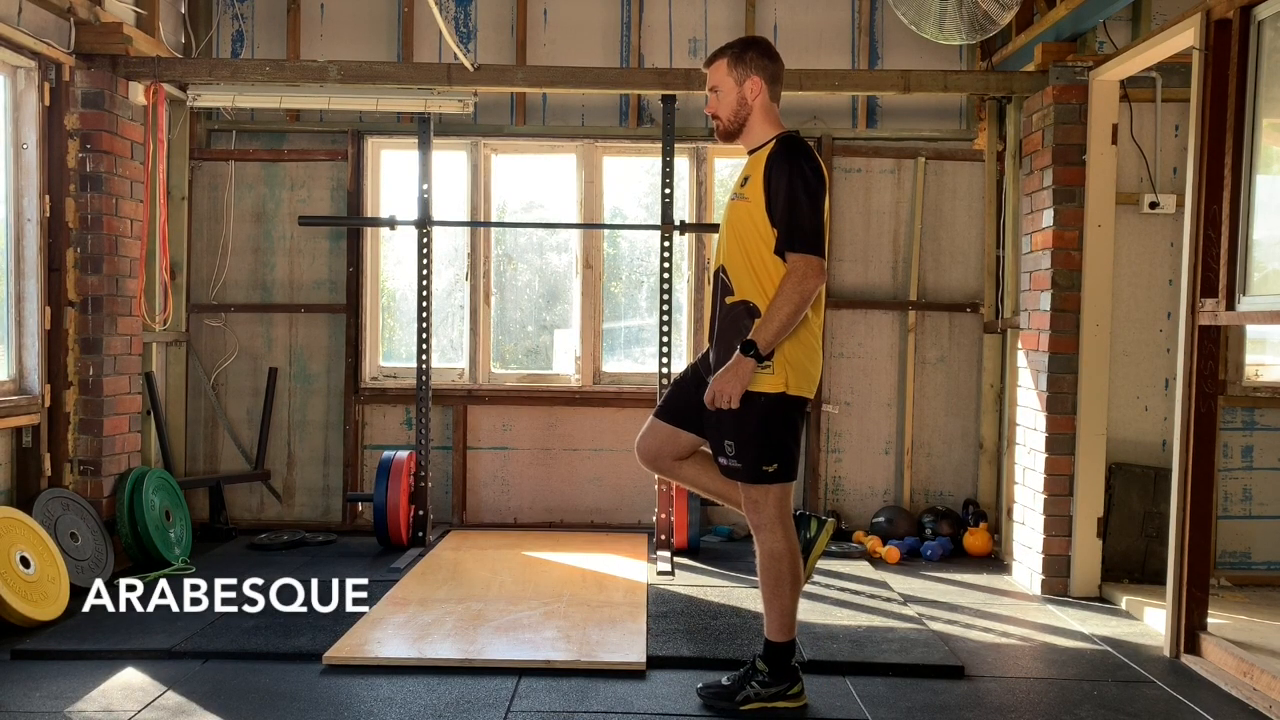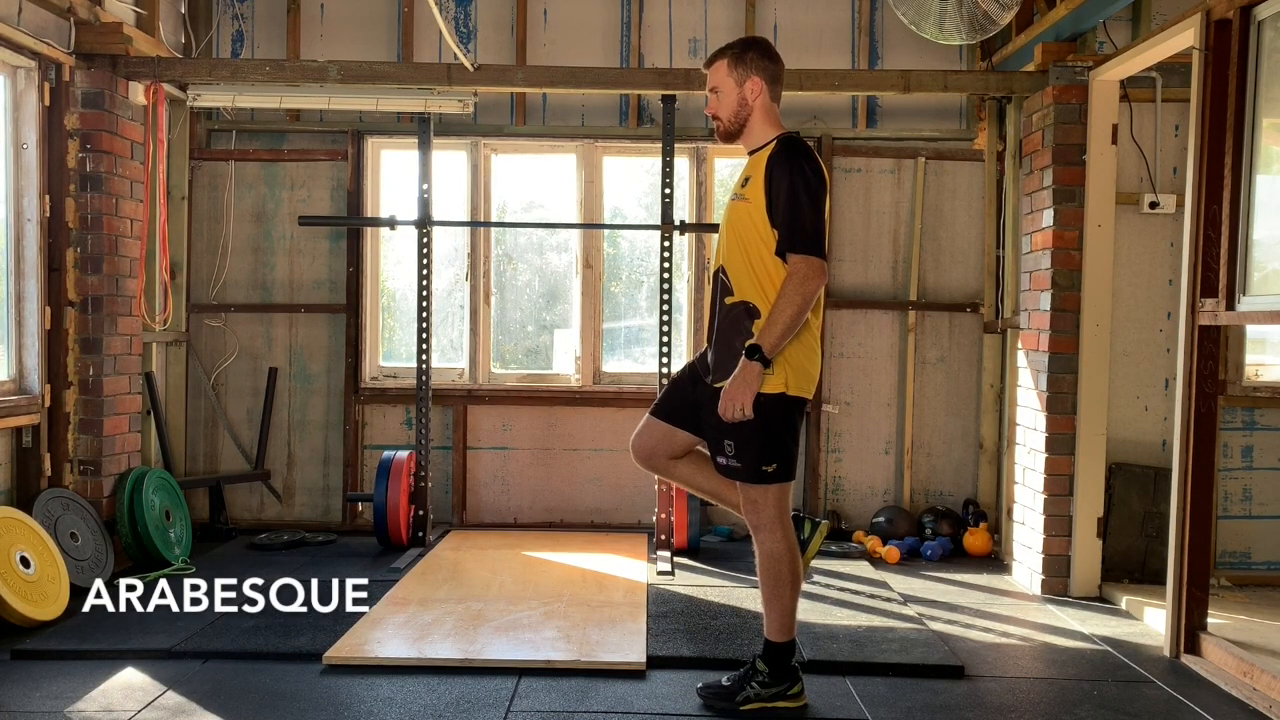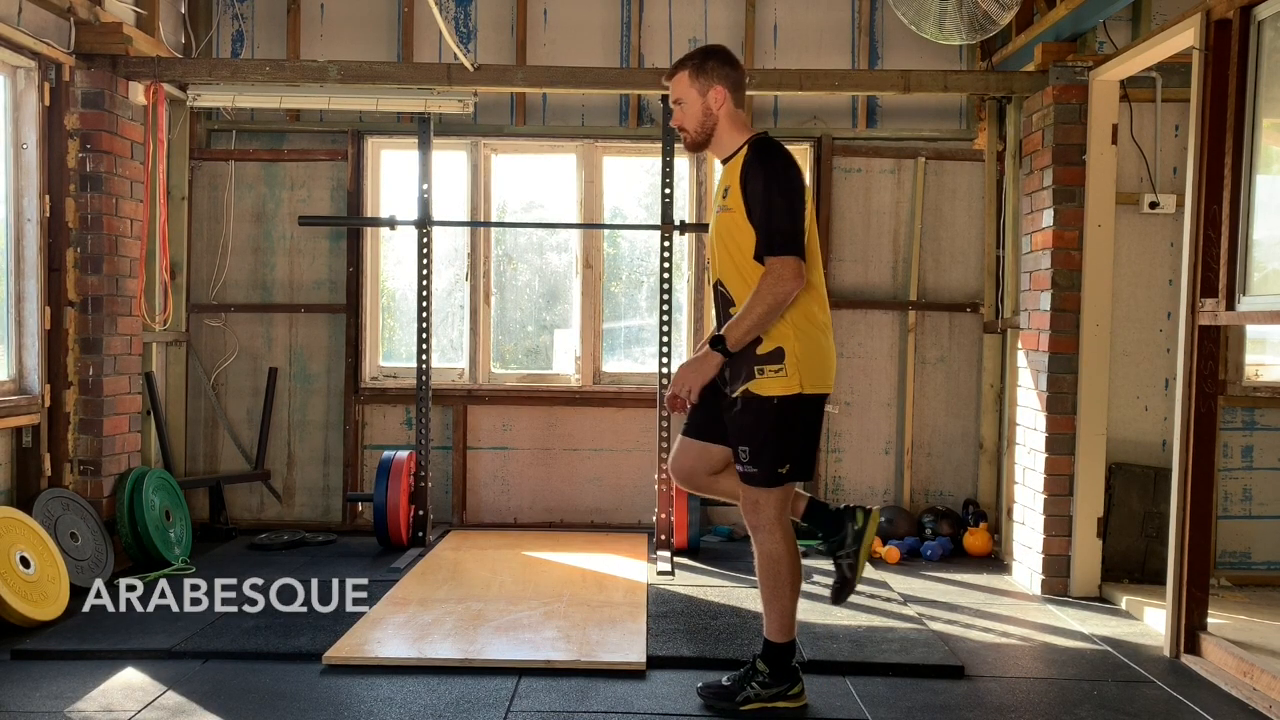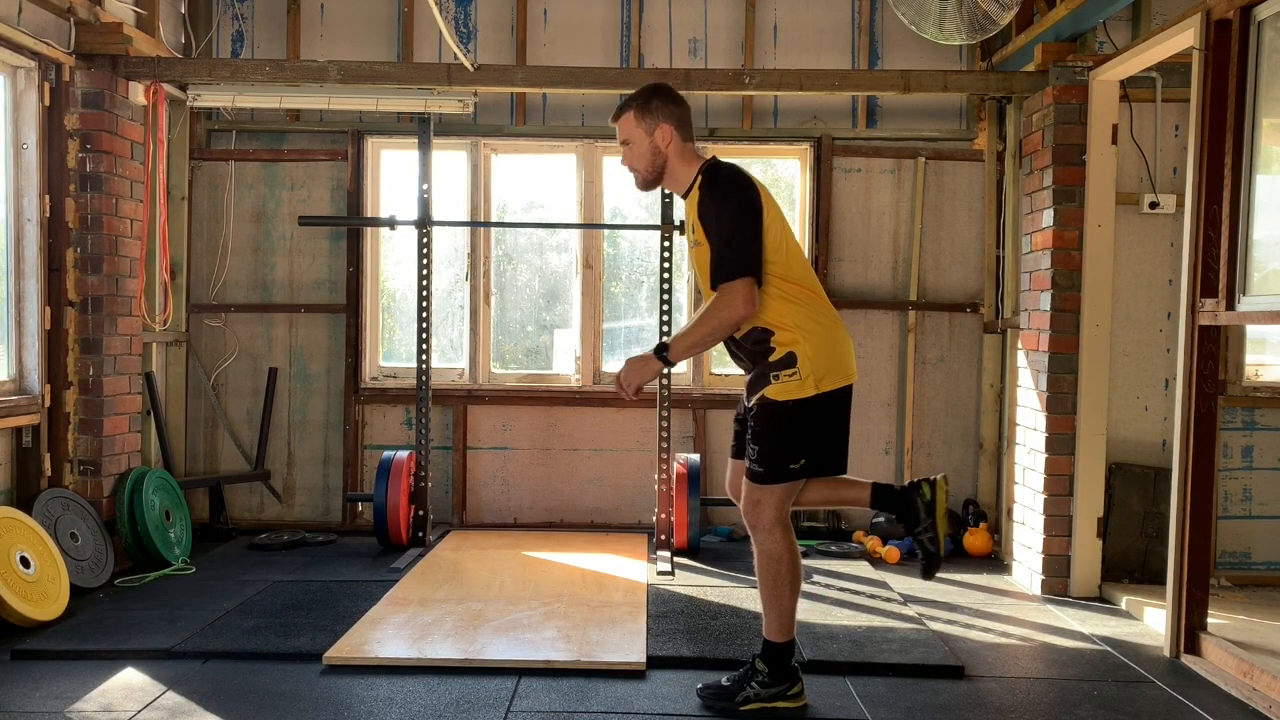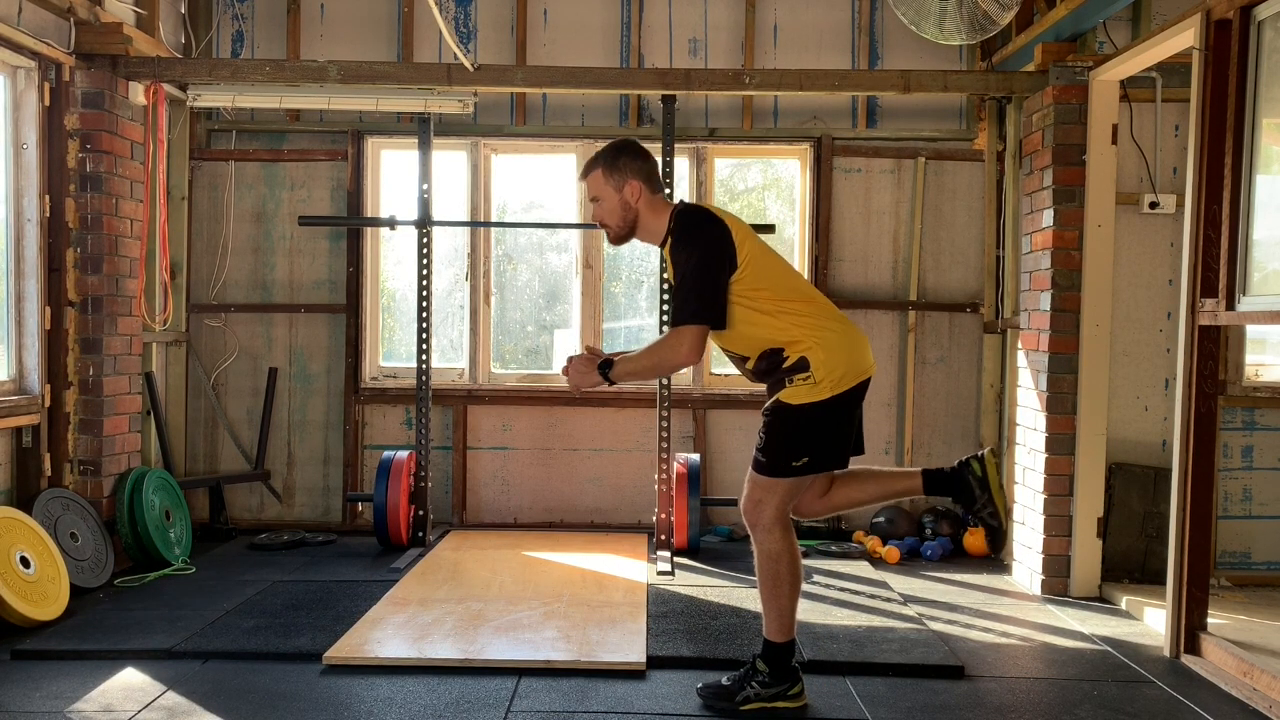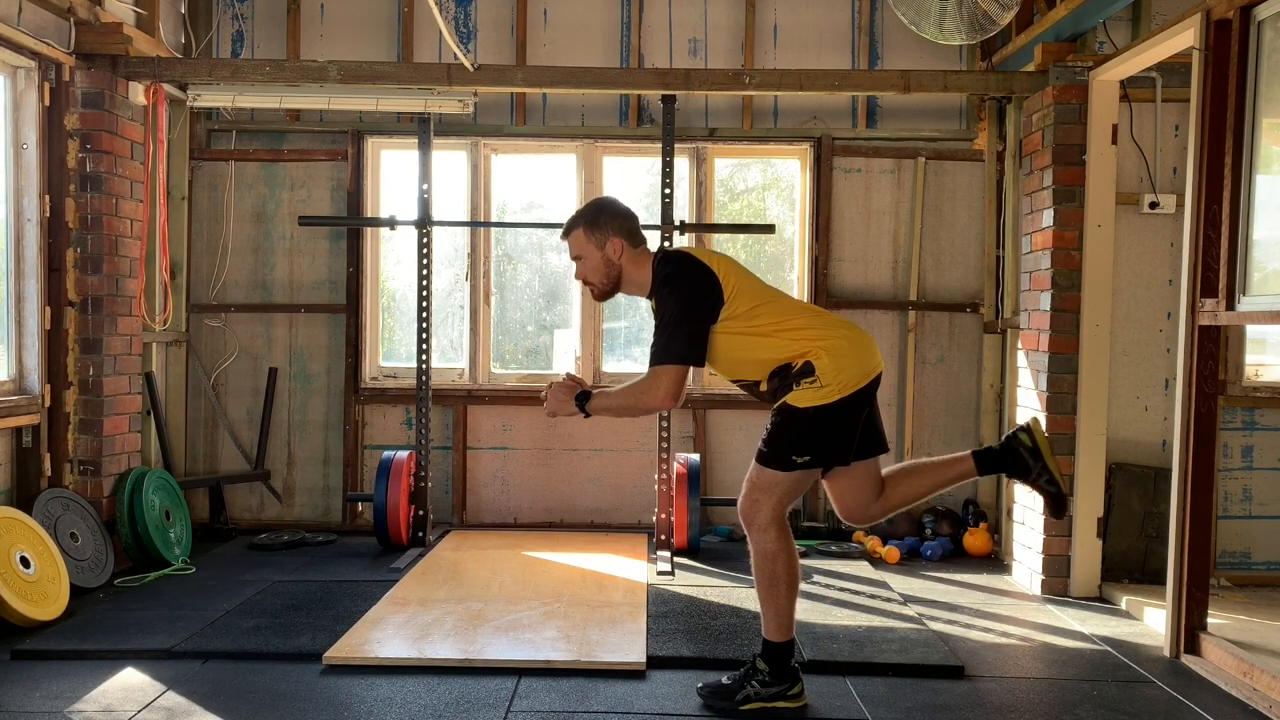
dt=0.4s
person 1, frame 1
left shoulder: (789, 159)
right shoulder: (757, 163)
left elbow: (806, 272)
left wrist: (749, 357)
left hip: (766, 369)
right hip: (733, 358)
left knee: (764, 514)
right knee: (657, 448)
left ankle: (777, 674)
right ankle: (793, 528)
person 1, frame 2
left shoulder: (790, 161)
right shoulder: (758, 164)
left elbow: (808, 274)
left wrist: (755, 364)
left hip: (765, 370)
right hip: (729, 358)
left knee: (764, 515)
right knee: (651, 446)
left ankle: (778, 674)
right ankle: (788, 529)
person 1, frame 3
left shoulder: (768, 164)
right shoulder: (737, 169)
left elbow: (786, 276)
left wrist: (712, 352)
right wrist: (718, 357)
left hip: (781, 368)
right hip: (752, 364)
left knee: (763, 514)
right knee: (689, 467)
left ankle: (778, 674)
right ankle: (833, 523)
person 1, frame 4
left shoulder: (722, 189)
right shoulder: (705, 192)
left elbow: (739, 301)
left wrist: (659, 358)
right wrist: (667, 355)
left hip: (800, 366)
right hip: (780, 365)
left knee: (763, 511)
right knee: (749, 492)
left ankle: (777, 674)
right ankle: (905, 501)
person 1, frame 5
left shoulder: (695, 235)
right shoulder: (689, 230)
left elbow: (686, 347)
right elbow: (687, 339)
left wrist: (604, 371)
right wrist: (613, 361)
left hip: (819, 368)
right hip: (821, 364)
left knee: (763, 511)
right knee: (807, 499)
left ankle: (777, 673)
right ankle: (957, 482)
person 1, frame 6
left shoulder: (679, 280)
right shoulder: (675, 272)
left elbow: (662, 393)
right elbow: (665, 383)
left wrist: (582, 402)
right wrist: (592, 392)
left hip: (830, 374)
right hip: (841, 366)
left knee: (759, 511)
right knee: (862, 505)
left ankle: (776, 674)
right ankle: (1004, 455)
